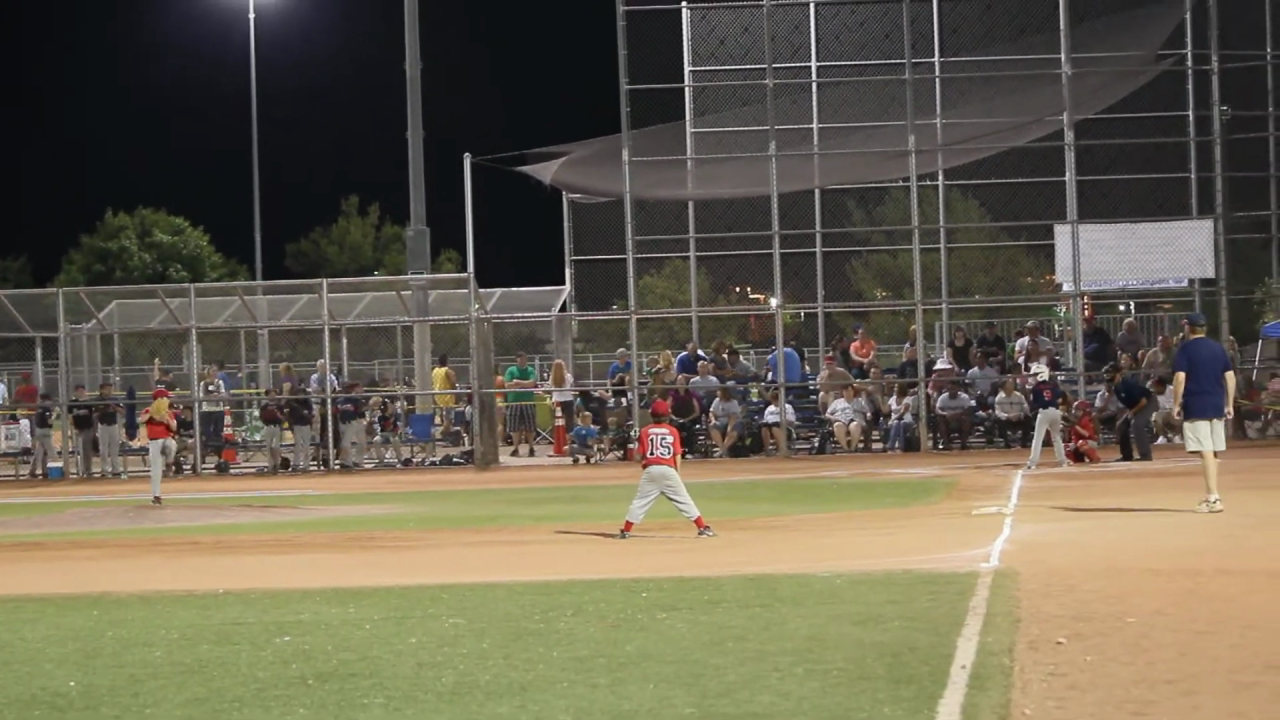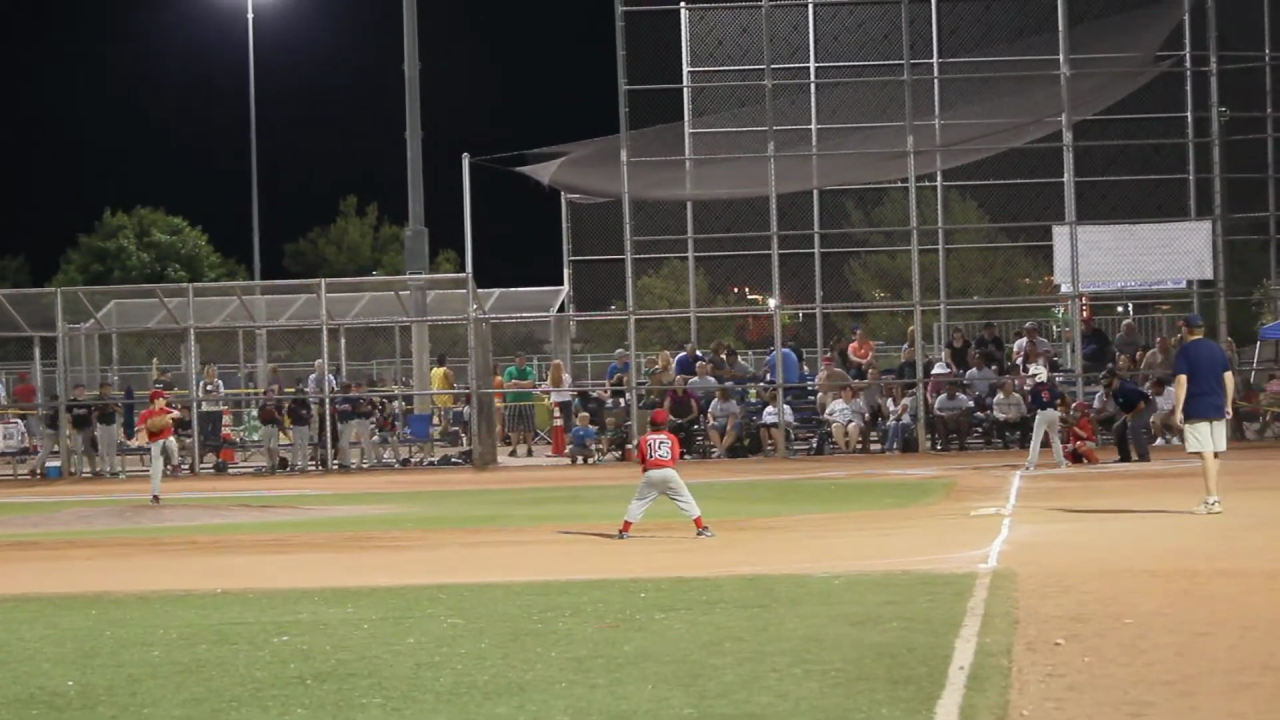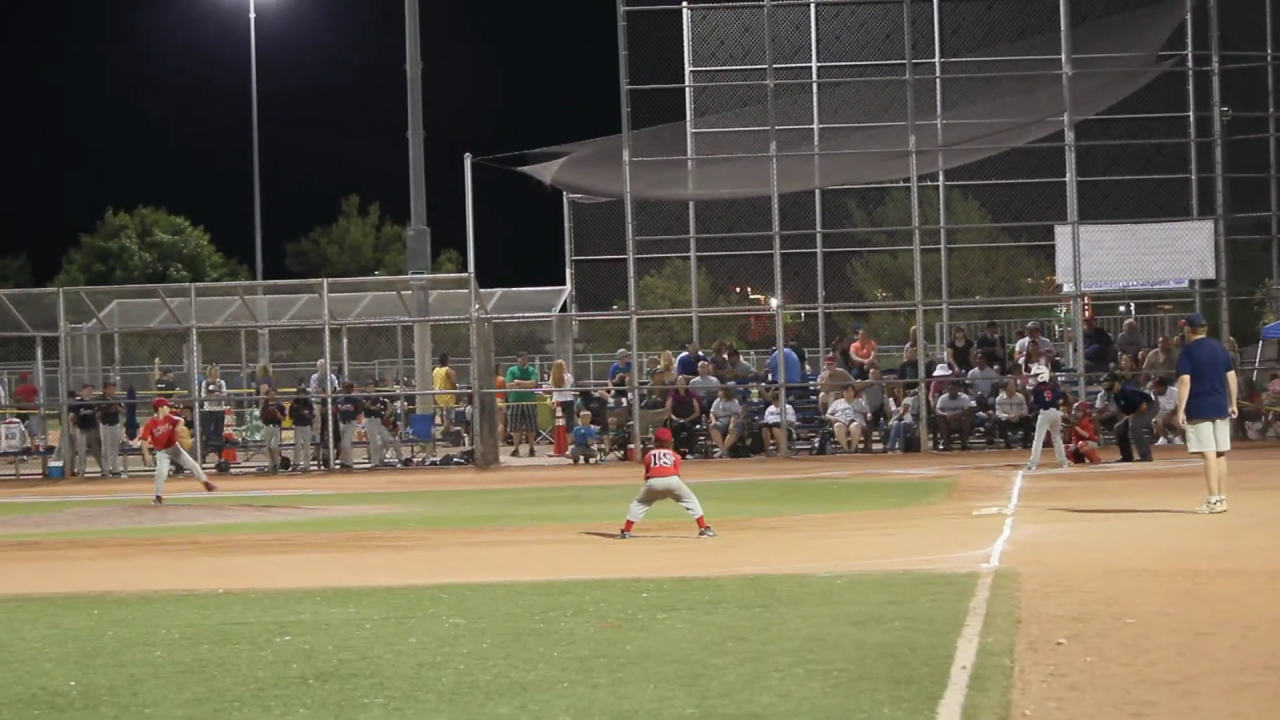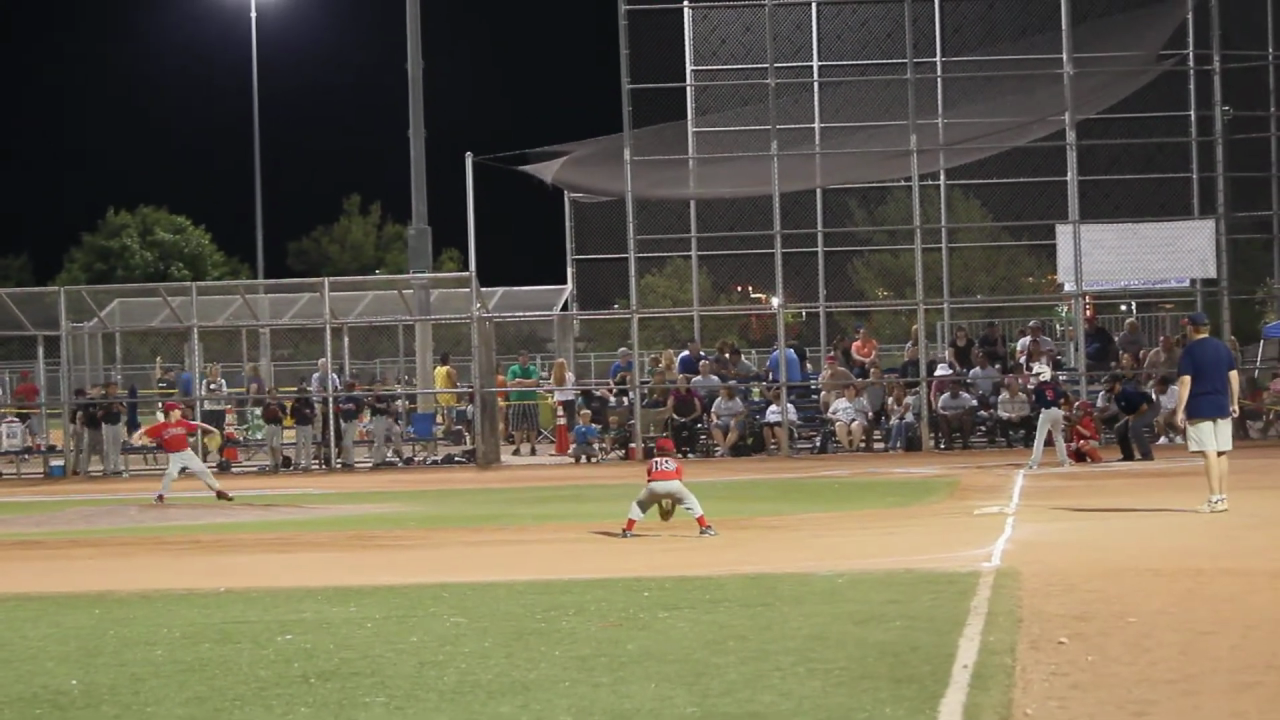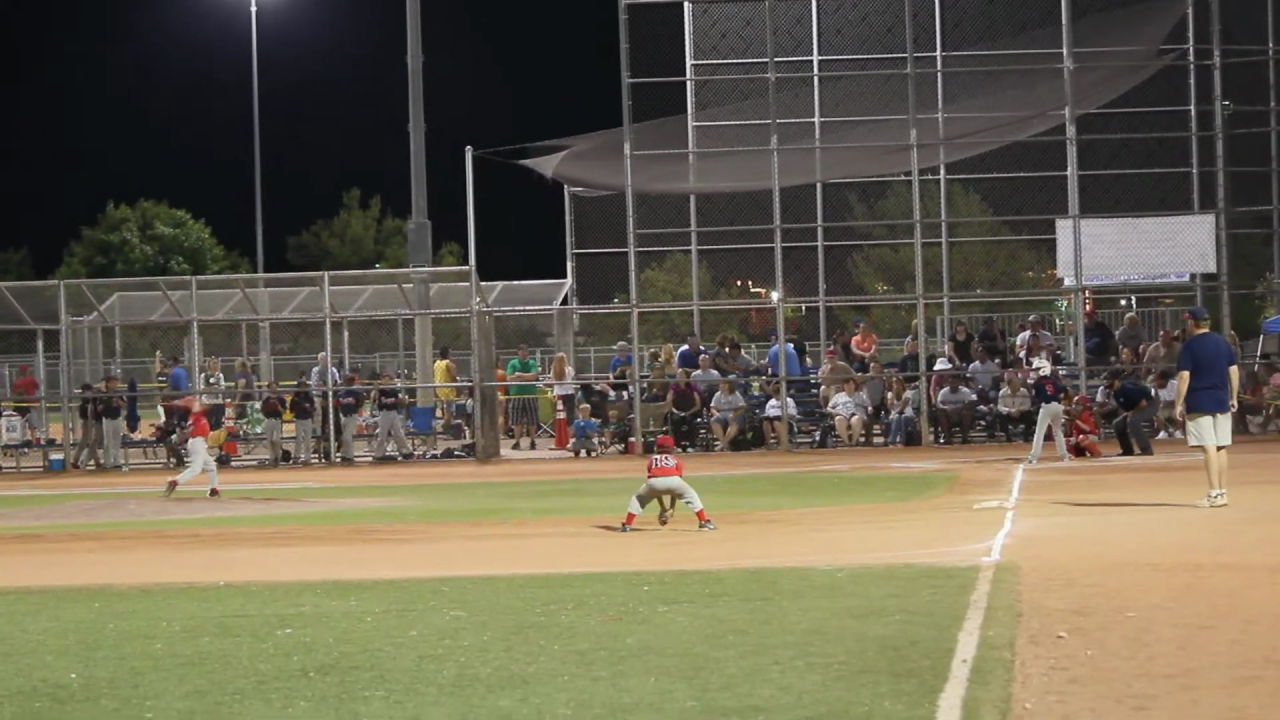
dt=0.2s
person 1, frame 1
left shoulder: (1185, 349)
right shoulder: (1218, 348)
left elbow: (1180, 378)
right elbow: (1230, 377)
left wrist: (1176, 404)
right wrist: (1229, 404)
left hip: (1195, 407)
right hip: (1217, 406)
left knee: (1206, 453)
right knee: (1213, 453)
left ankle: (1214, 499)
right ankle: (1211, 497)
person 1, frame 2
left shoulder: (1184, 351)
right shoulder: (1217, 348)
left elbow: (1181, 381)
right elbow: (1229, 377)
left wrist: (1178, 409)
right wrist: (1228, 404)
left hip: (1196, 408)
right hip: (1217, 407)
left knee: (1206, 453)
right knee: (1216, 453)
left ankle: (1212, 501)
right ankle: (1214, 499)
person 1, frame 3
left shoulder: (1188, 351)
right shoulder: (1220, 348)
left elbow: (1185, 382)
right elbow: (1232, 377)
left wrist: (1180, 410)
right wrist: (1233, 403)
left hip: (1199, 409)
right hip: (1221, 407)
left knee: (1208, 453)
right knee: (1220, 454)
left ankle: (1214, 500)
right ankle: (1221, 499)
person 1, frame 4
left shoulder: (1190, 350)
right shoulder: (1223, 347)
left elbow: (1185, 382)
right elbow: (1234, 376)
left wrist: (1179, 410)
right wrist: (1234, 403)
left hip: (1200, 408)
right hip: (1222, 406)
left knee: (1209, 453)
right knee: (1222, 453)
left ankle: (1215, 499)
right ankle: (1222, 498)
person 1, frame 5
left shoulder: (1190, 345)
right shoulder: (1223, 342)
left elbow: (1184, 377)
right elbow: (1234, 371)
left wrist: (1179, 403)
right wrist: (1234, 397)
left hip: (1199, 403)
right hip: (1222, 401)
left knee: (1209, 447)
right knee: (1221, 447)
left ankle: (1214, 494)
right ankle: (1222, 492)
